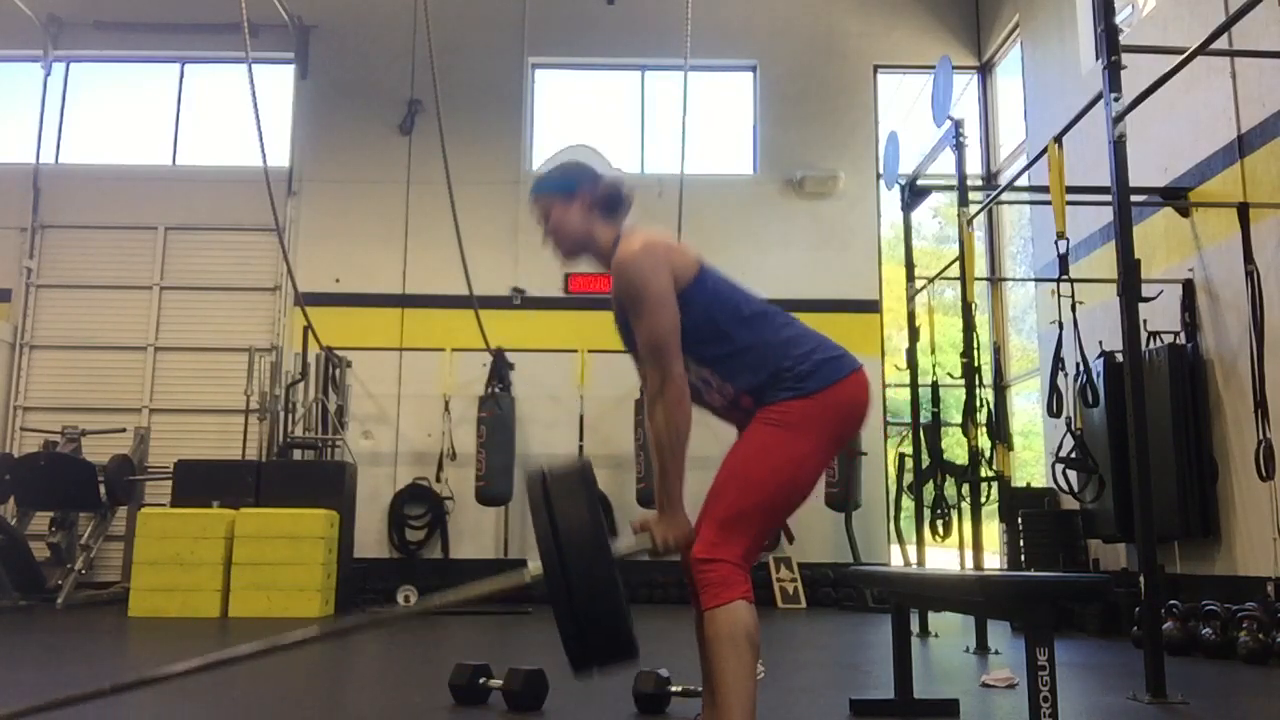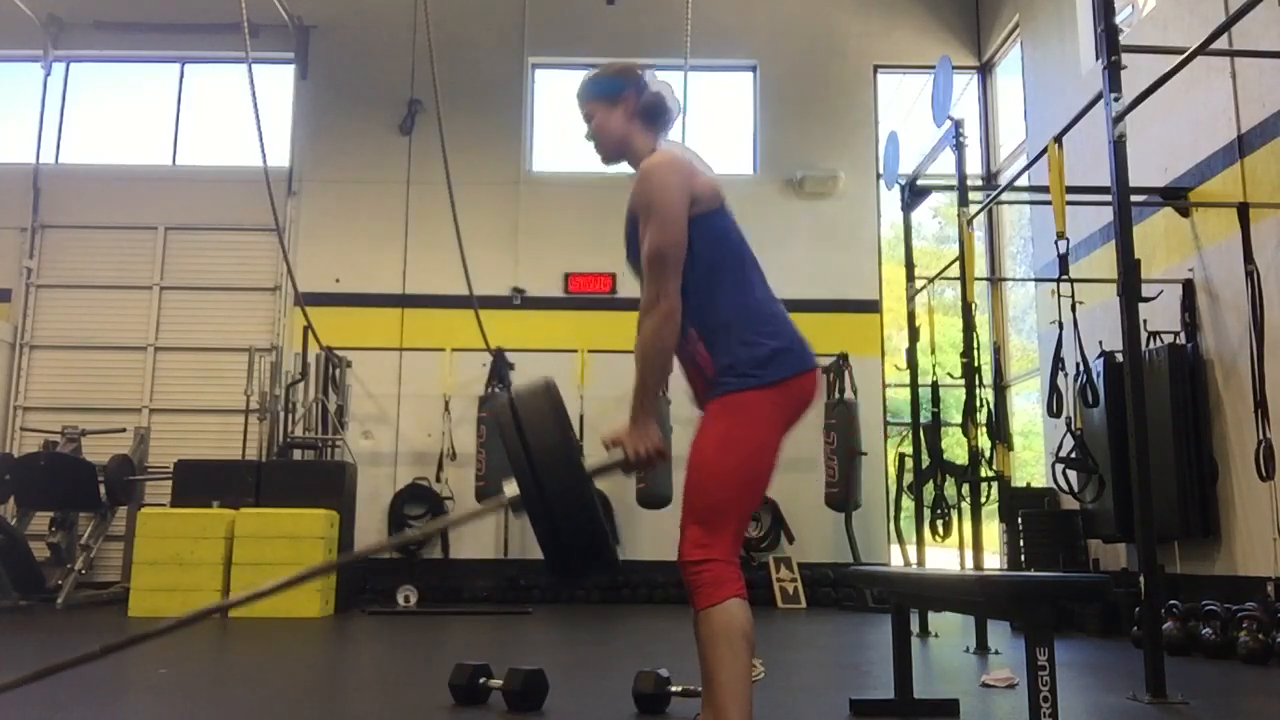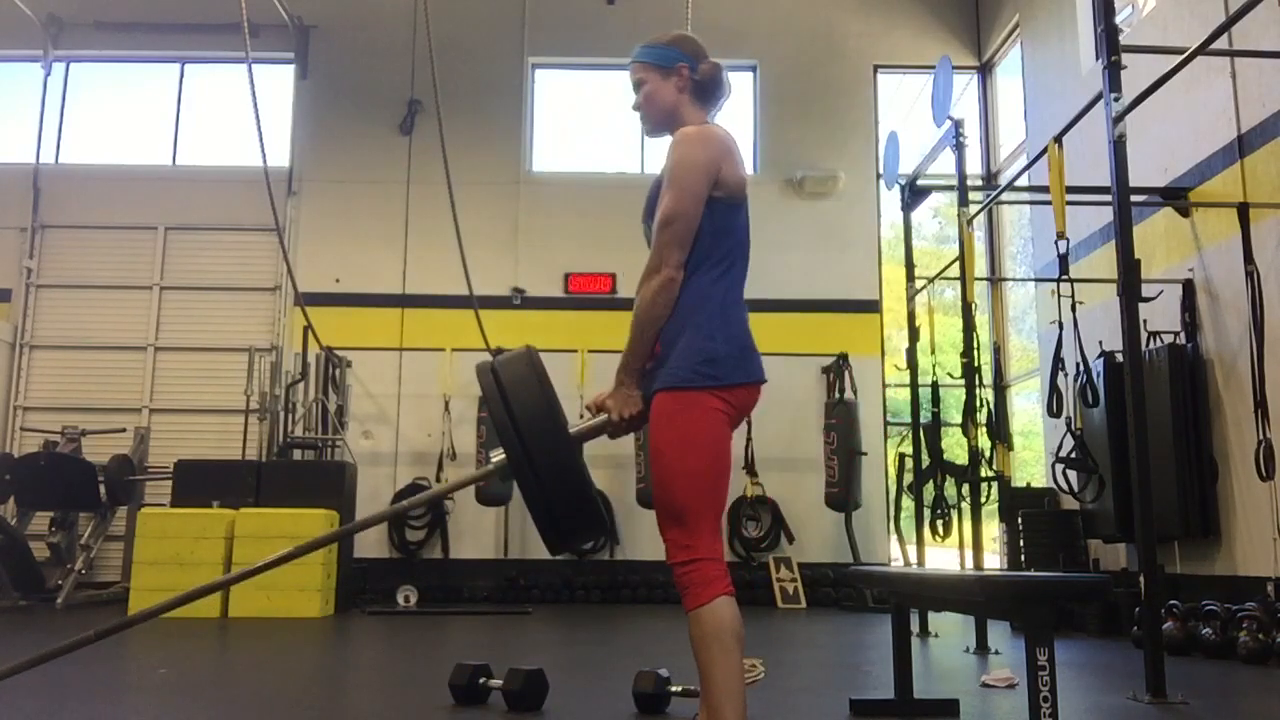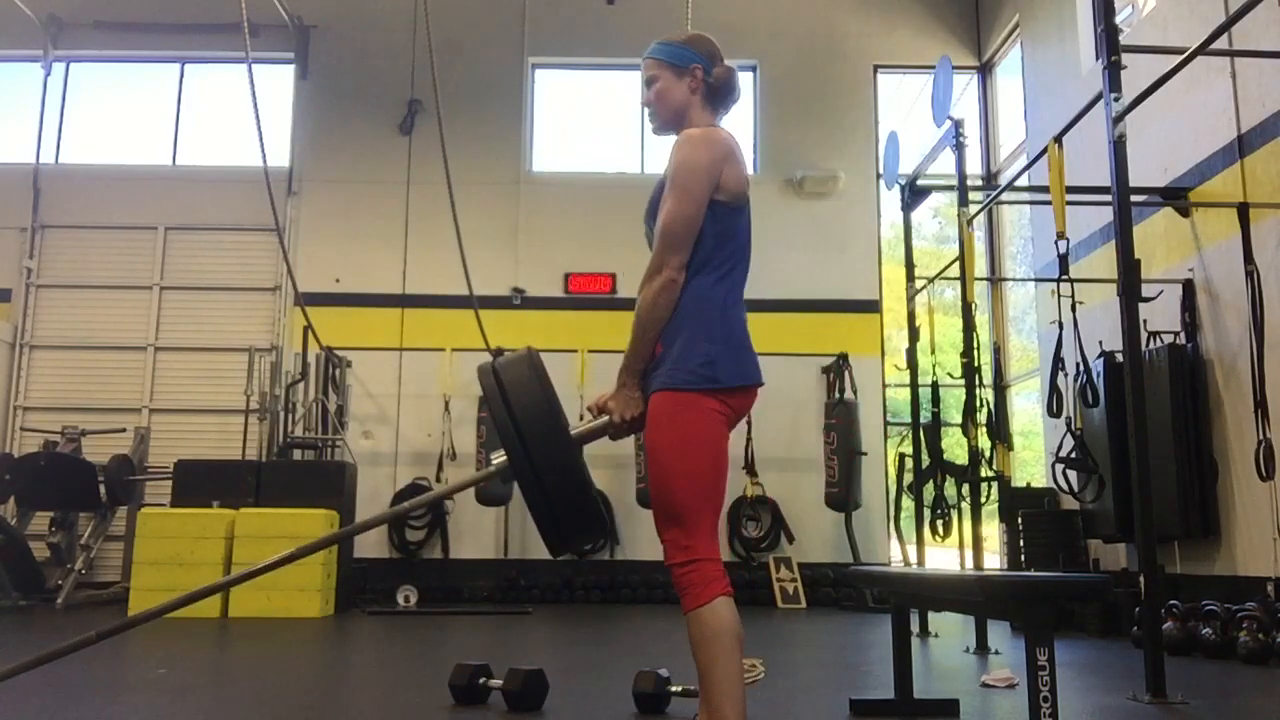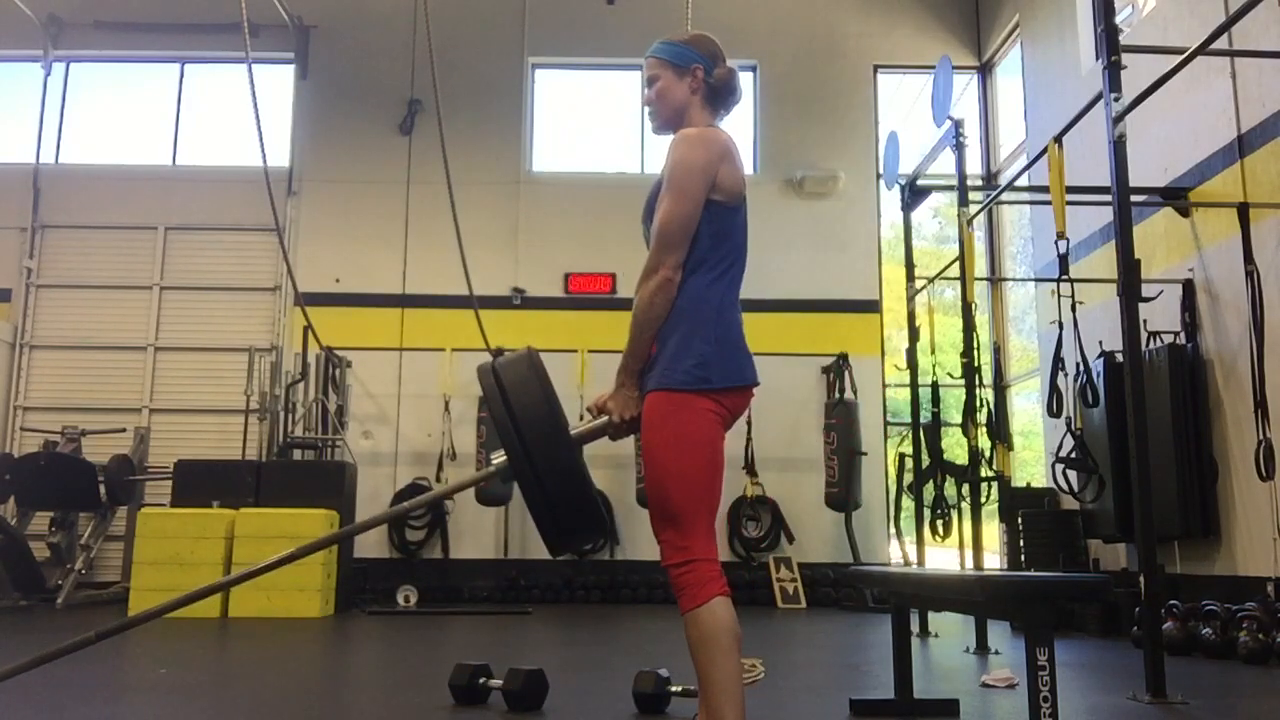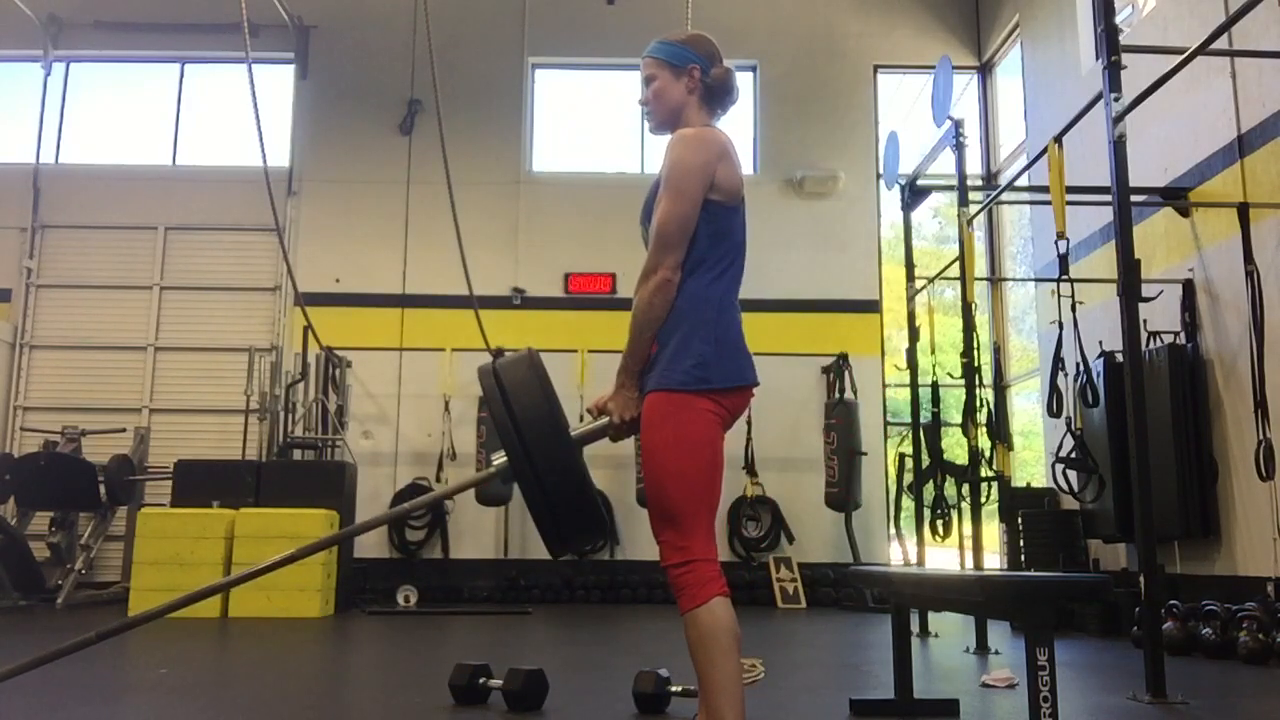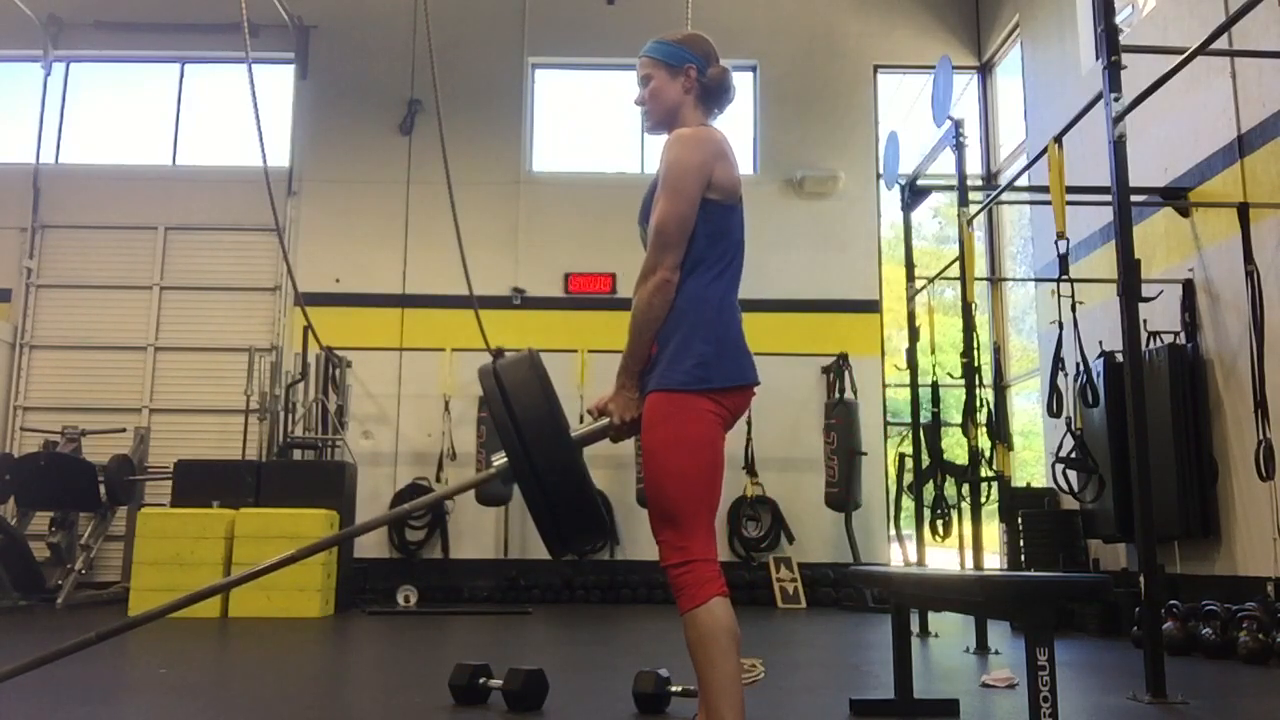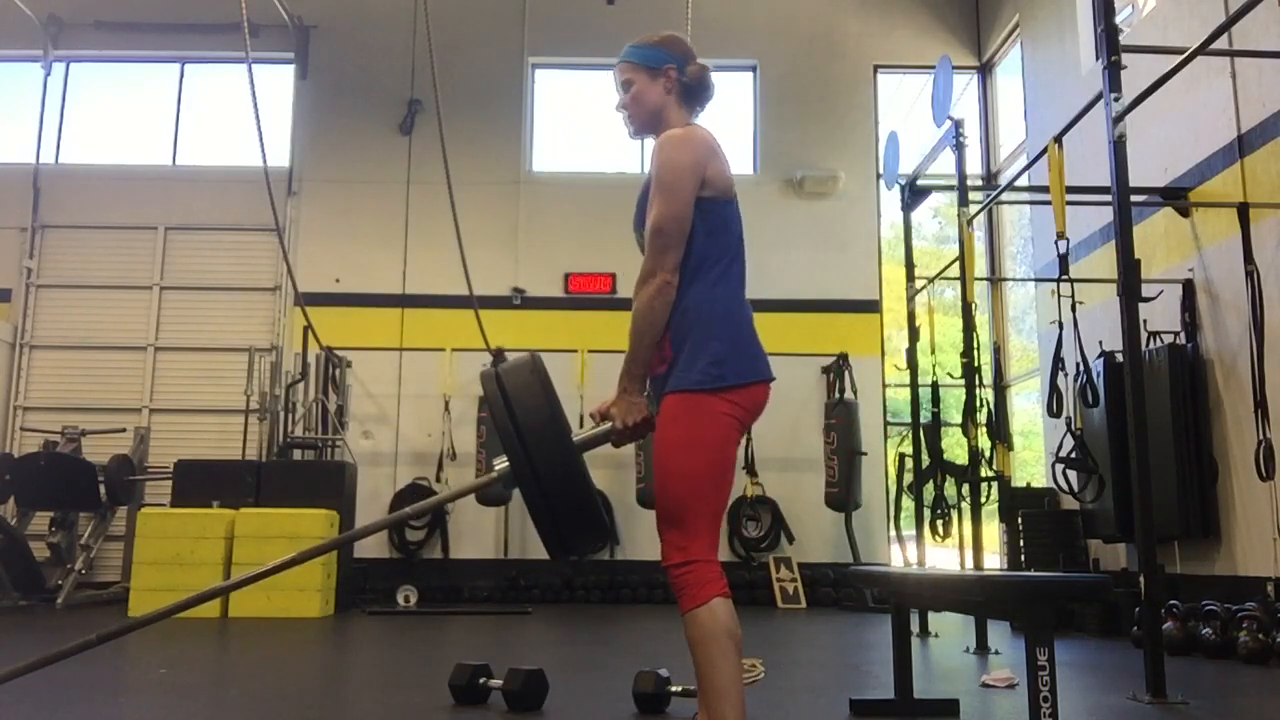
dt=0.2s
person 1, frame 1
left shoulder: (638, 255)
right shoulder: (629, 271)
left elbow: (673, 390)
right elbow: (659, 394)
left wrist: (670, 510)
right wrist: (668, 510)
left hip: (816, 392)
right hip: (808, 398)
left knee: (716, 559)
right knee: (715, 555)
person 1, frame 2
left shoulder: (663, 170)
right shoulder: (658, 179)
left elbow: (664, 305)
right elbow: (661, 309)
left wrist: (643, 419)
right wrist: (645, 420)
left hip: (759, 376)
right hip: (753, 377)
left knee: (707, 557)
right knee: (707, 553)
person 1, frame 3
left shoulder: (697, 143)
right shoulder: (701, 152)
left elbow: (665, 273)
left wrist: (626, 383)
right wrist: (639, 383)
left hip: (699, 371)
right hip: (707, 369)
left knee: (694, 556)
right knee: (693, 552)
person 1, frame 4
left shoulder: (702, 144)
right shoulder: (705, 152)
left elbow: (667, 274)
left wrist: (627, 383)
right wrist: (640, 383)
left hip: (697, 372)
right hip: (703, 371)
left knee: (693, 559)
right knee: (691, 556)
person 1, frame 5
left shoulder: (699, 145)
right shoulder: (705, 152)
left elbow: (664, 274)
left wrist: (625, 383)
right wrist: (638, 383)
left hip: (692, 372)
right hip: (700, 370)
left knee: (691, 559)
right knee: (689, 556)
person 1, frame 6
left shoulder: (695, 144)
right shoulder: (704, 151)
left elbow: (663, 274)
left wrist: (625, 384)
right wrist: (638, 383)
left hip: (691, 372)
right hip: (700, 370)
left knee: (690, 560)
right knee: (689, 556)
person 1, frame 7
left shoulder: (692, 143)
right shoulder: (701, 151)
left elbow: (661, 275)
left wrist: (625, 385)
right wrist: (638, 386)
left hip: (692, 373)
right hip: (701, 370)
left knee: (689, 560)
right knee: (688, 557)
person 1, frame 8
left shoulder: (681, 144)
right shoulder: (688, 151)
left elbow: (660, 279)
left wrist: (628, 390)
right wrist: (641, 390)
left hip: (708, 374)
right hip: (710, 373)
left knee: (689, 560)
right knee: (690, 557)
